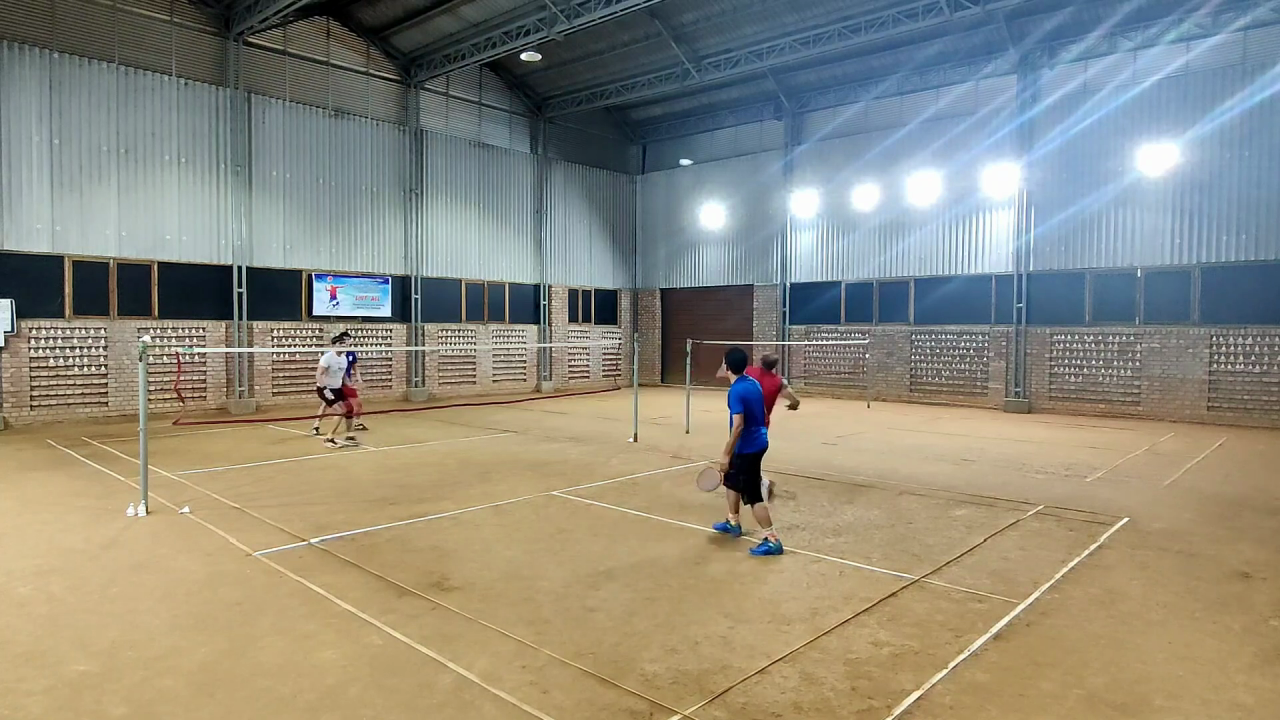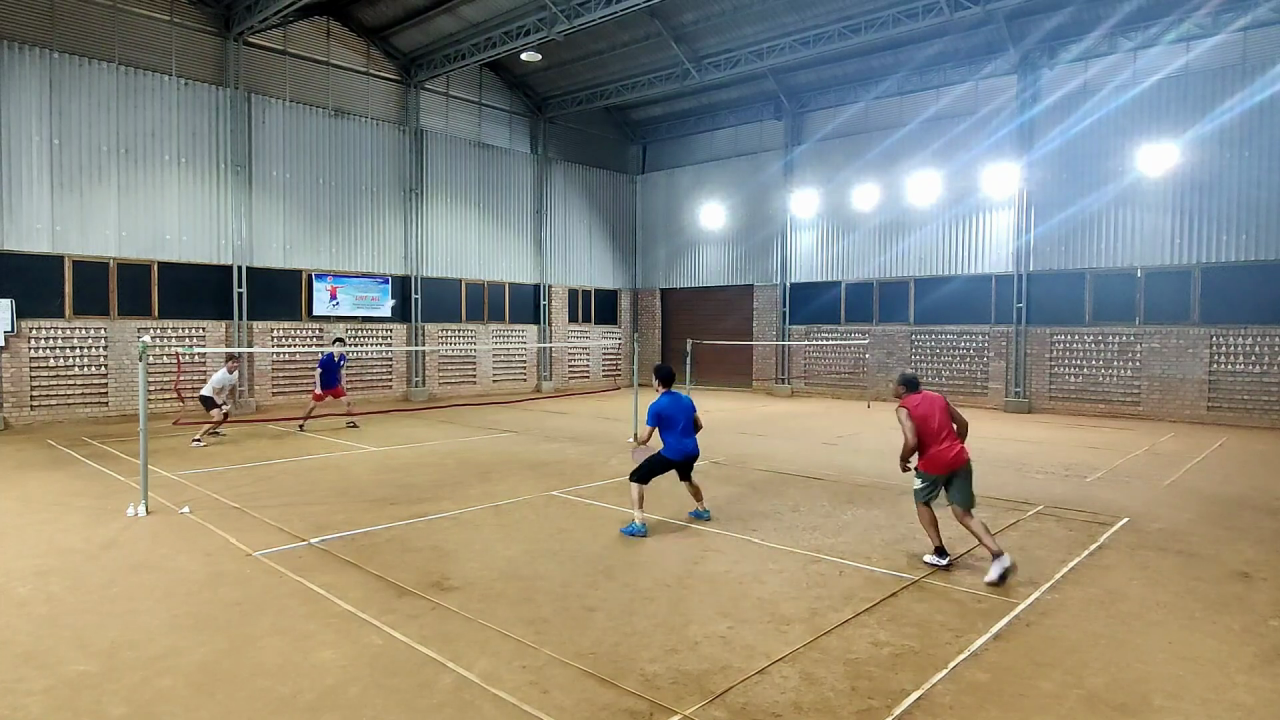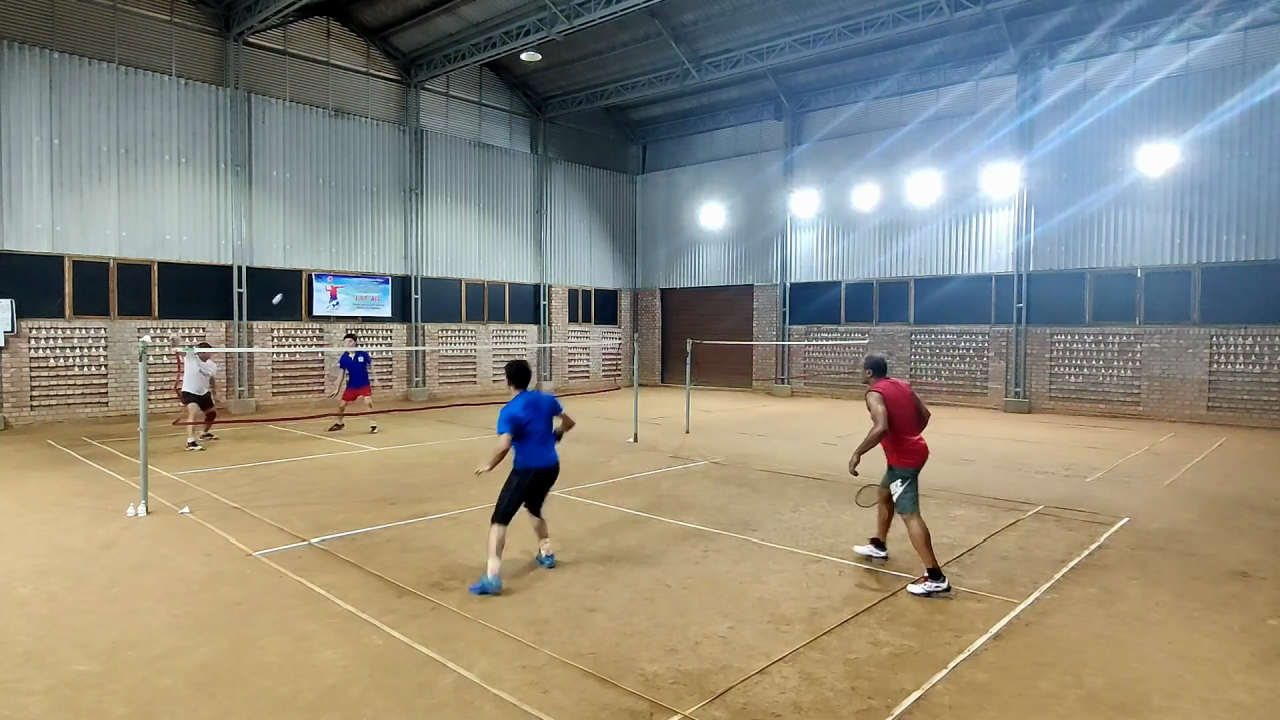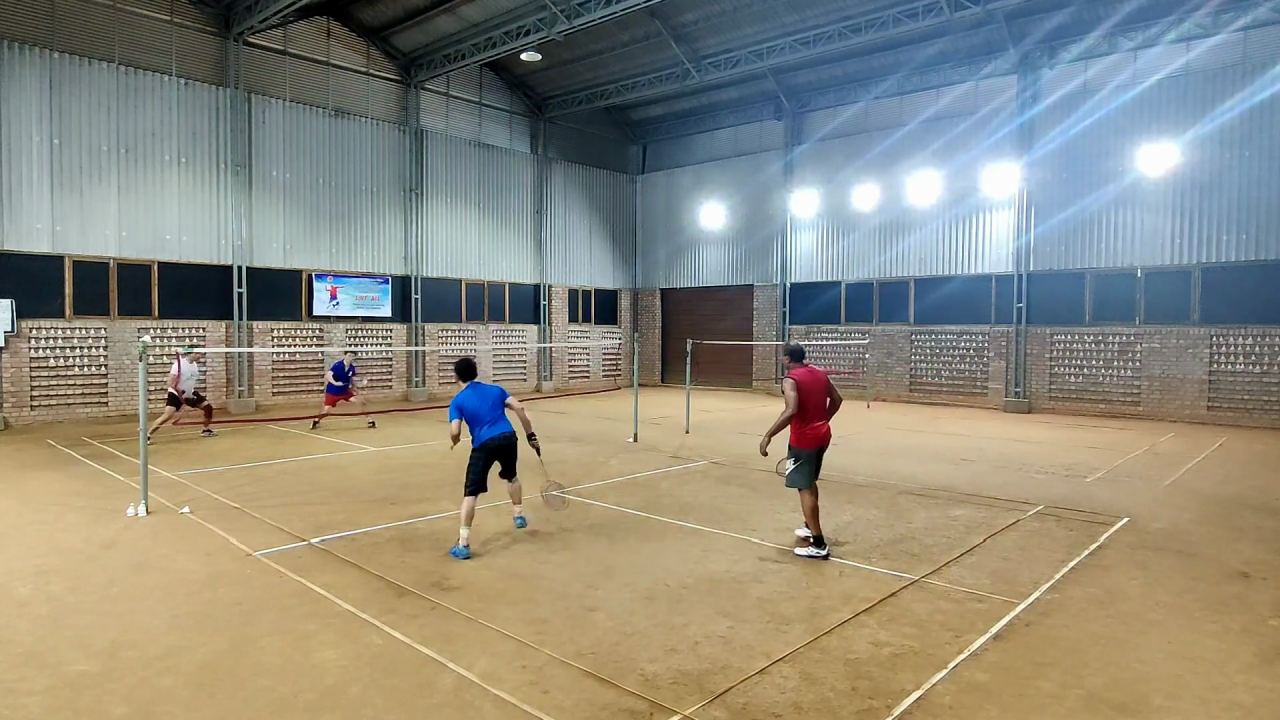
dt=1s
person 1, frame 1
left shoulder: (748, 372)
right shoulder: (779, 382)
left elbow: (721, 374)
right elbow: (795, 403)
left wrist: (723, 368)
right wrist: (791, 406)
left ankle: (761, 482)
person 1, frame 2
left shoulder: (903, 408)
right shoulder: (937, 397)
left elbow: (911, 442)
right elbow: (962, 423)
left wrist: (903, 459)
left hip: (933, 463)
right hip: (959, 458)
left knee: (922, 503)
right knee: (964, 514)
left ankle: (940, 553)
right ankle: (999, 557)
person 1, frame 3
left shoulder: (874, 393)
right shoulder: (902, 386)
left elbow: (881, 428)
right elbow: (925, 415)
left wrist: (857, 453)
left hip: (902, 458)
right hip: (917, 450)
left knee: (909, 515)
right knee: (884, 494)
left ankle: (935, 577)
right ankle: (878, 546)
person 1, frame 4
left shoulder: (791, 379)
right shoulder: (820, 374)
left elbow: (791, 411)
right elbow: (837, 400)
left wrist: (768, 435)
left hip: (803, 439)
right hip: (822, 435)
left knee: (805, 489)
right knee: (809, 482)
left ankle: (818, 545)
right ankle: (811, 527)
person 2, frame 1
left shoulder: (736, 391)
right shoulder: (753, 383)
left elbow: (738, 426)
right elbow: (763, 414)
left wrist: (726, 455)
left hip: (748, 448)
right hip: (757, 442)
left knee: (752, 495)
right knee: (731, 480)
left ankle: (772, 541)
right ankle: (732, 523)
person 2, frame 2
left shoulder: (656, 407)
right shoulder: (686, 400)
left elbow: (646, 437)
right elbow: (699, 425)
left wrist: (637, 443)
left hip: (671, 454)
right hip: (692, 452)
left knee: (636, 479)
right knee: (686, 478)
left ankle: (639, 523)
right ankle: (702, 509)
person 2, frame 3
left shoulder: (509, 412)
right shoulder: (546, 400)
left elbow: (504, 447)
right elbow: (569, 422)
left wrist: (488, 465)
right wrist: (558, 433)
left hip: (527, 470)
right hip: (551, 467)
left knee: (499, 520)
right knee: (533, 507)
left ankle: (493, 576)
right ankle: (547, 553)
person 2, frame 4
left shoulder: (457, 401)
right shoulder: (495, 389)
left elbow: (454, 432)
right elbow: (520, 409)
left wrist: (454, 442)
right wrist: (531, 435)
left hip: (484, 445)
right hip: (508, 438)
left knee: (471, 493)
right knee: (510, 476)
left ankle: (464, 543)
right ankle: (518, 515)
